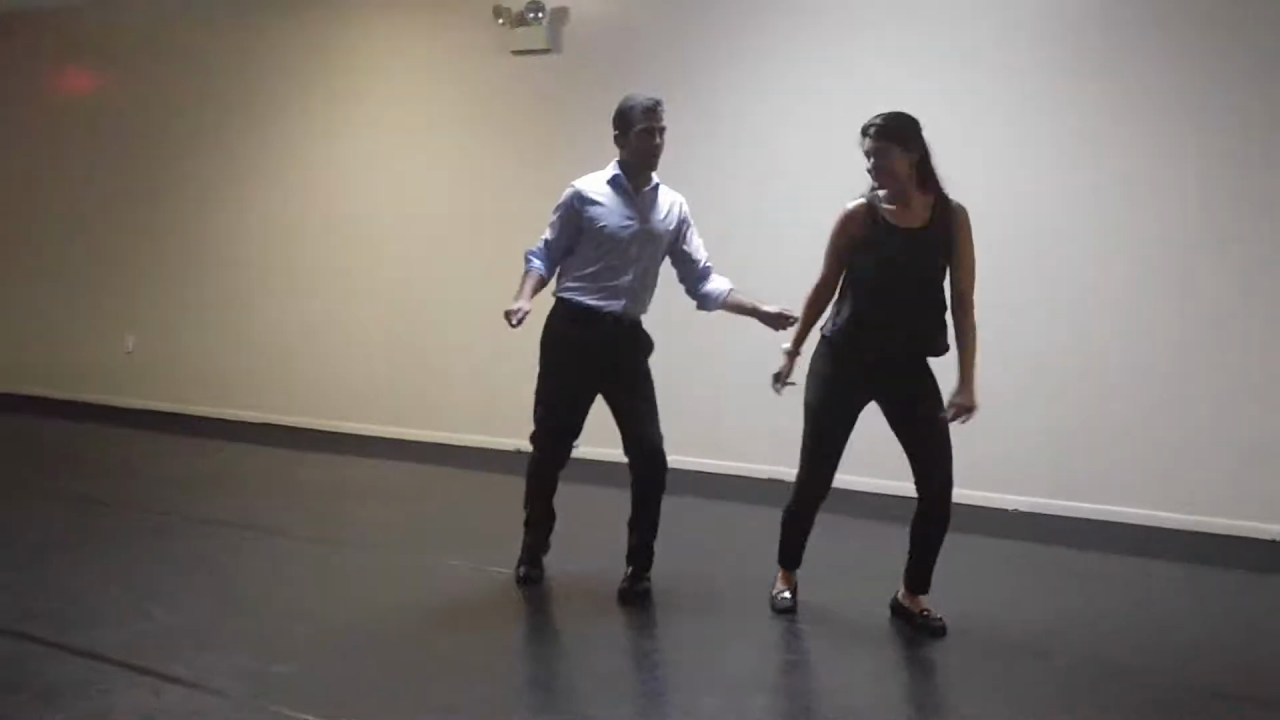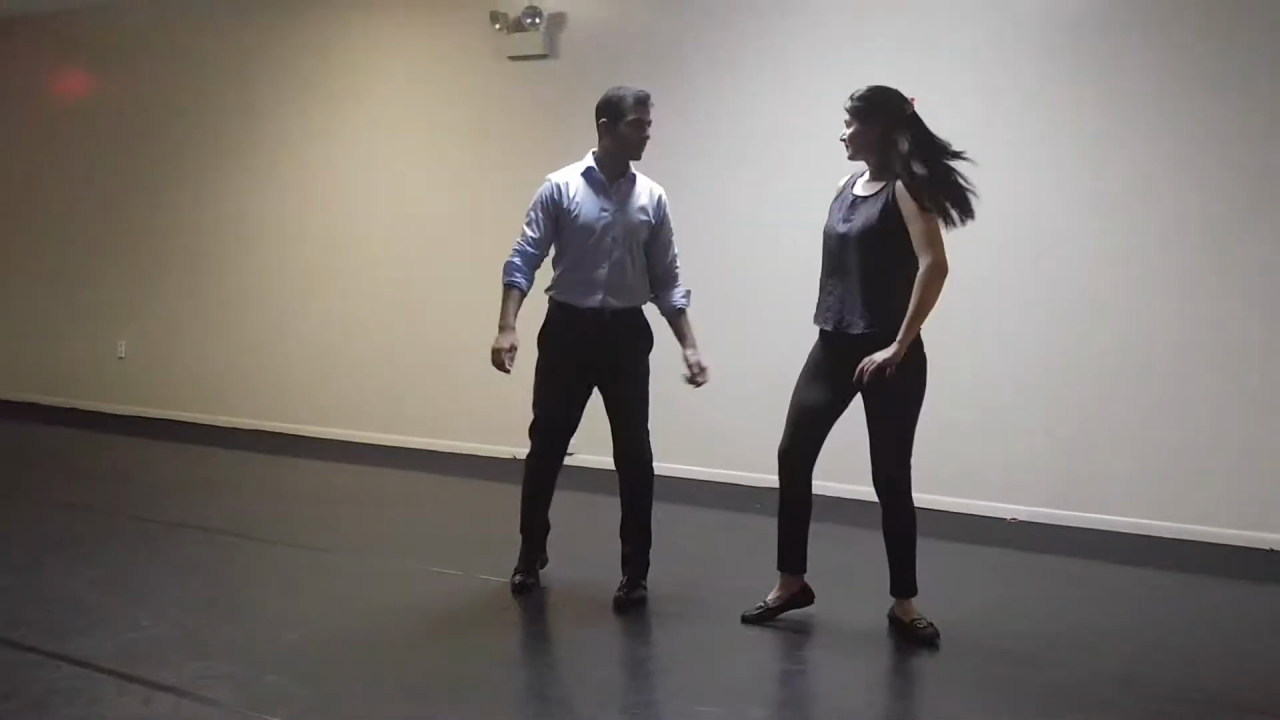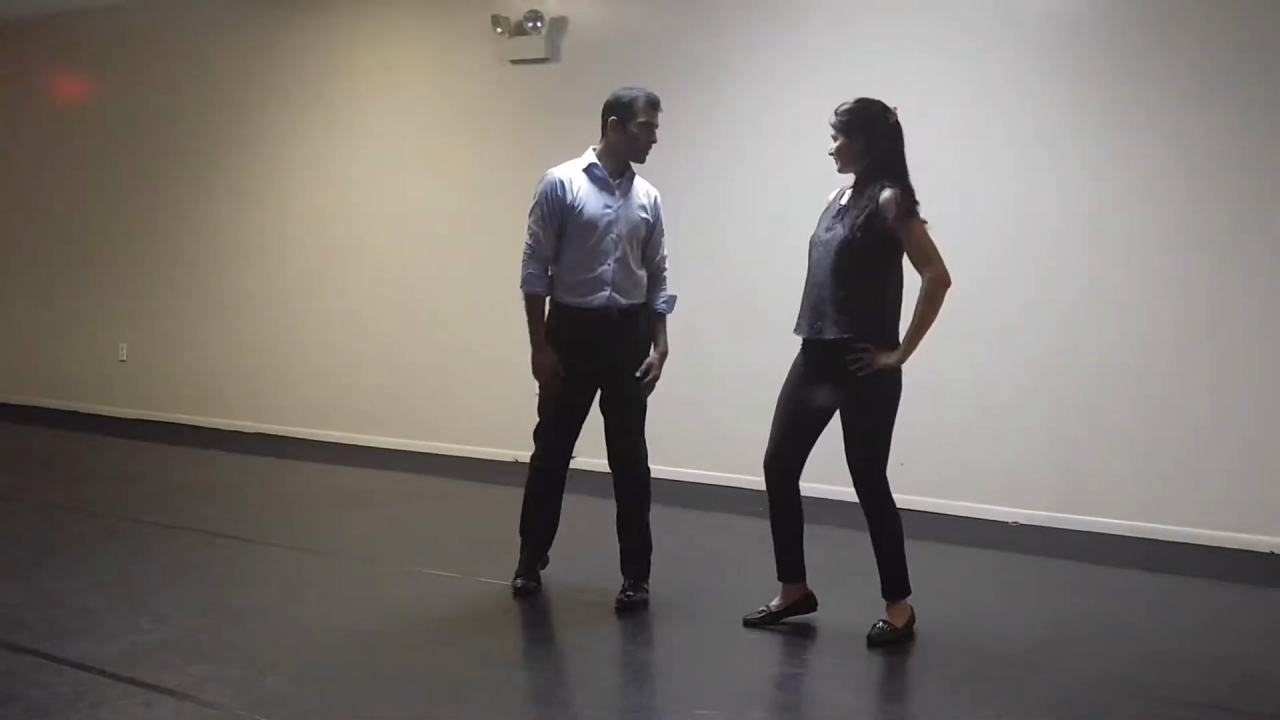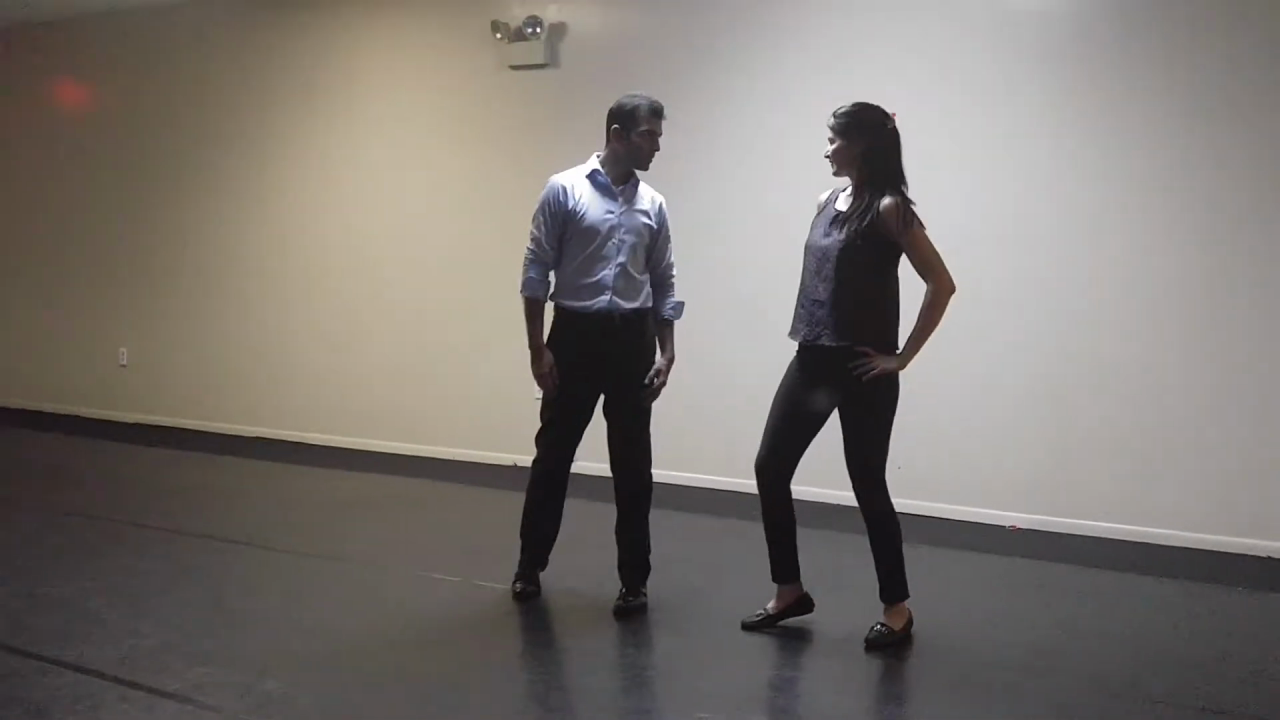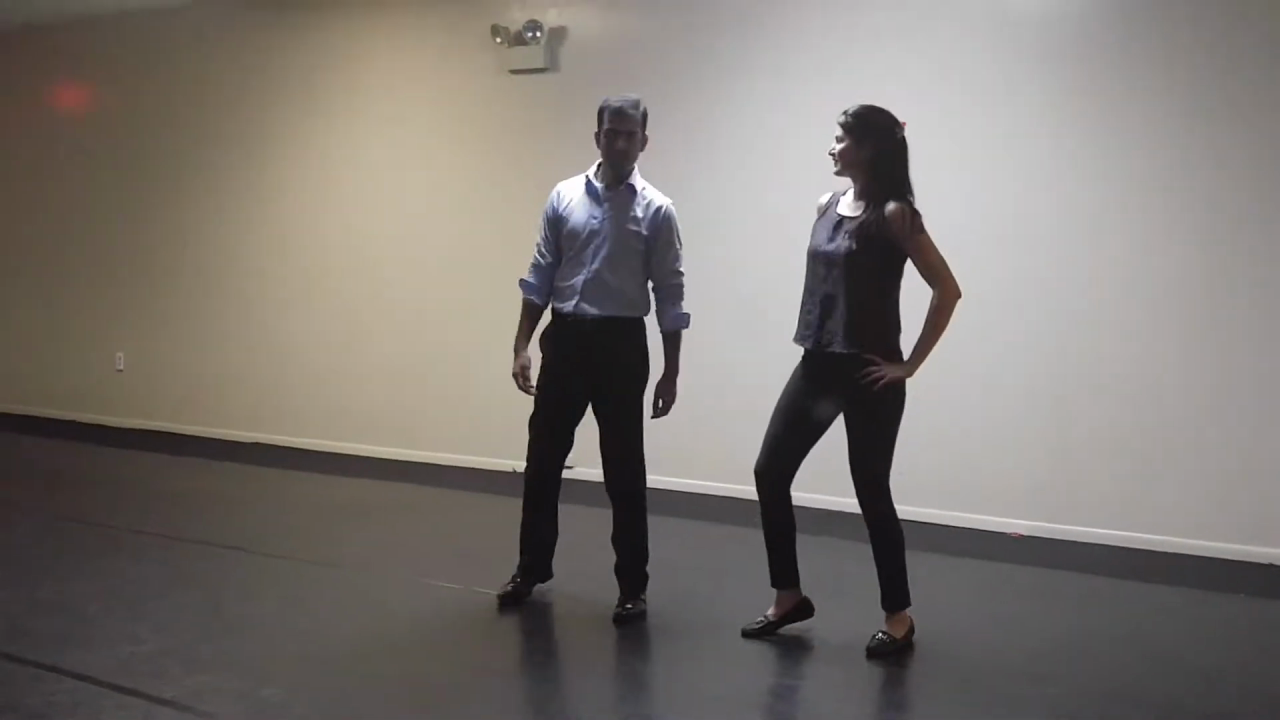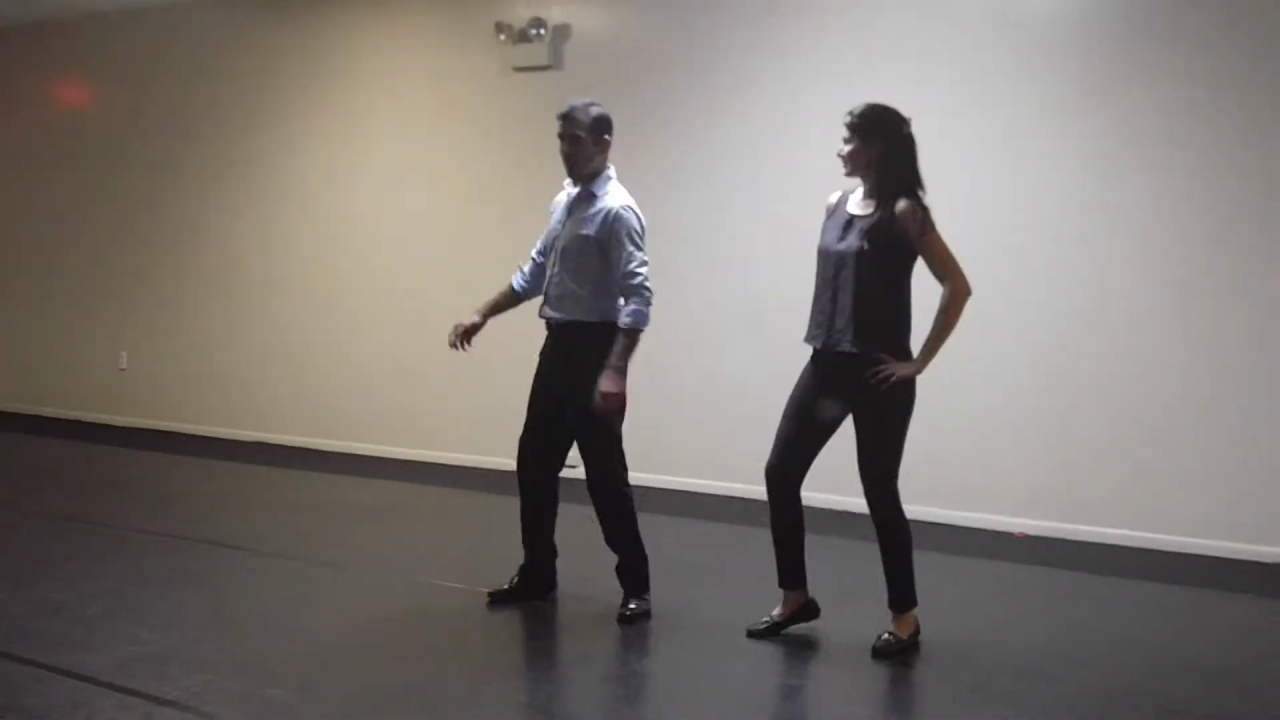
dt=0.3s
person 1, frame 1
left shoulder: (951, 216)
right shoulder: (858, 215)
left elbow: (963, 304)
right elbow: (826, 287)
left wrist: (966, 381)
right wrist: (792, 352)
left hip: (909, 369)
right hip: (842, 360)
left knee: (938, 486)
right knee: (815, 480)
left ankle: (911, 594)
right ankle: (785, 574)
person 1, frame 2
left shoulder: (907, 188)
right shoulder: (846, 188)
left elbow: (934, 267)
left wrist: (899, 346)
left hip: (888, 354)
right hip: (834, 346)
left knee: (890, 479)
right knee: (792, 457)
left ankle: (904, 601)
right ankle: (792, 583)
person 1, frame 3
left shoulder: (888, 200)
right shoulder: (839, 199)
left elbow: (937, 277)
left wrist: (902, 350)
right wrist: (817, 345)
left hip: (863, 363)
right hip: (815, 356)
left knee: (869, 482)
right knee: (778, 467)
left ankle: (899, 604)
right ankle: (794, 589)
person 1, frame 4
left shoulder: (888, 208)
right shoulder: (827, 202)
left elbow: (942, 285)
left wrist: (903, 356)
right wrist: (810, 348)
left hip: (861, 368)
right hip: (811, 361)
left knee: (868, 486)
right knee: (770, 469)
left ankle: (896, 607)
right ankle: (789, 590)
person 1, frame 5
left shoulder: (894, 214)
right shoulder: (826, 206)
left elbow: (947, 290)
left wrist: (911, 364)
right wrist: (817, 339)
left hip: (869, 373)
right hip: (817, 366)
left knee: (872, 493)
right knee: (769, 473)
left ankle: (898, 616)
right ankle: (788, 597)
person 1, frame 6
left shoulder: (904, 212)
right shoulder: (836, 205)
left elbow: (957, 287)
left wrist: (920, 361)
left hip: (878, 373)
right hip: (826, 365)
left knee: (879, 493)
right knee: (780, 473)
left ankle: (904, 617)
right ankle: (794, 597)
person 2, frame 1
left shoulder: (672, 208)
right shoulder: (585, 194)
left elbow: (701, 279)
right elbow: (546, 254)
left wrist: (759, 310)
right wrist: (525, 298)
left hip: (626, 340)
right hip: (572, 332)
left knee: (649, 457)
right knee: (550, 447)
left ankle: (638, 565)
right ankle: (533, 548)
person 2, frame 2
left shoulder: (652, 198)
right shoulder: (560, 188)
left elbow: (665, 281)
right elbow: (525, 260)
left wrist: (689, 344)
right wrist: (507, 326)
left hip: (625, 335)
right hip: (567, 330)
left knee: (634, 457)
right knee: (546, 449)
left ankle: (634, 573)
right ankle: (530, 558)
person 2, frame 3
left shoulder: (647, 198)
right shoulder: (560, 184)
left elbow: (656, 279)
right elbow: (535, 268)
left wrist: (659, 345)
right wrist: (539, 344)
left hip: (628, 333)
right hip: (572, 329)
left knee: (630, 458)
right knee: (552, 449)
left ankle: (635, 574)
right ankle: (531, 561)
person 2, frame 4
left shoulder: (653, 205)
right shoulder: (563, 190)
left elbow: (663, 284)
right elbow: (536, 273)
left wrist: (666, 352)
right wrist: (537, 347)
left hip: (632, 339)
right hip: (575, 335)
left knee: (633, 464)
right knee: (553, 453)
left ankle: (634, 579)
right ankle: (531, 565)
person 2, frame 5
left shoulder: (656, 209)
right shoulder: (564, 196)
left elbow: (670, 296)
right elbow: (541, 277)
left wrist: (670, 371)
right wrist: (522, 344)
left hip: (620, 344)
right hip: (564, 339)
left knee: (623, 469)
right knee: (543, 456)
left ankle: (632, 586)
right ankle: (532, 567)
person 2, frame 6
left shoulder: (618, 210)
right shoulder: (564, 202)
left elbow: (637, 297)
right elbow: (534, 273)
left wrist: (616, 370)
right wrist: (481, 316)
left hip: (595, 348)
right hip: (557, 345)
left knee: (604, 470)
right knee: (535, 461)
left ankle: (635, 585)
right ankle: (537, 573)
